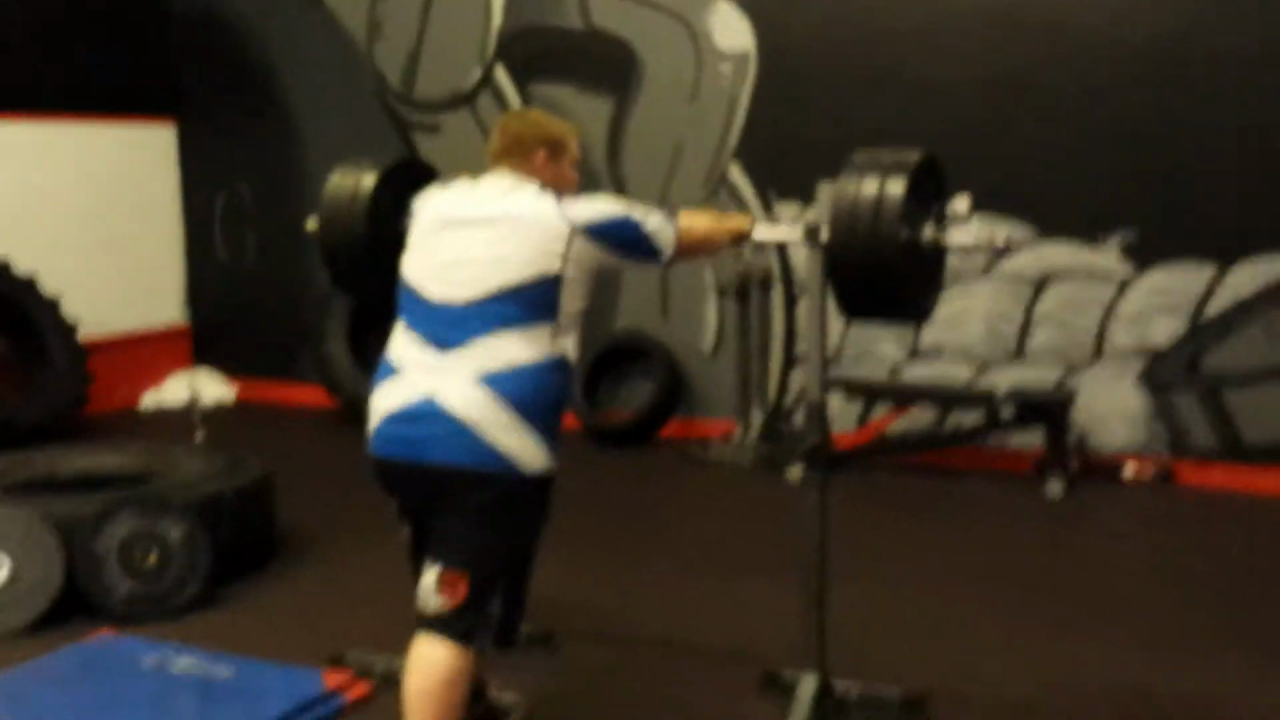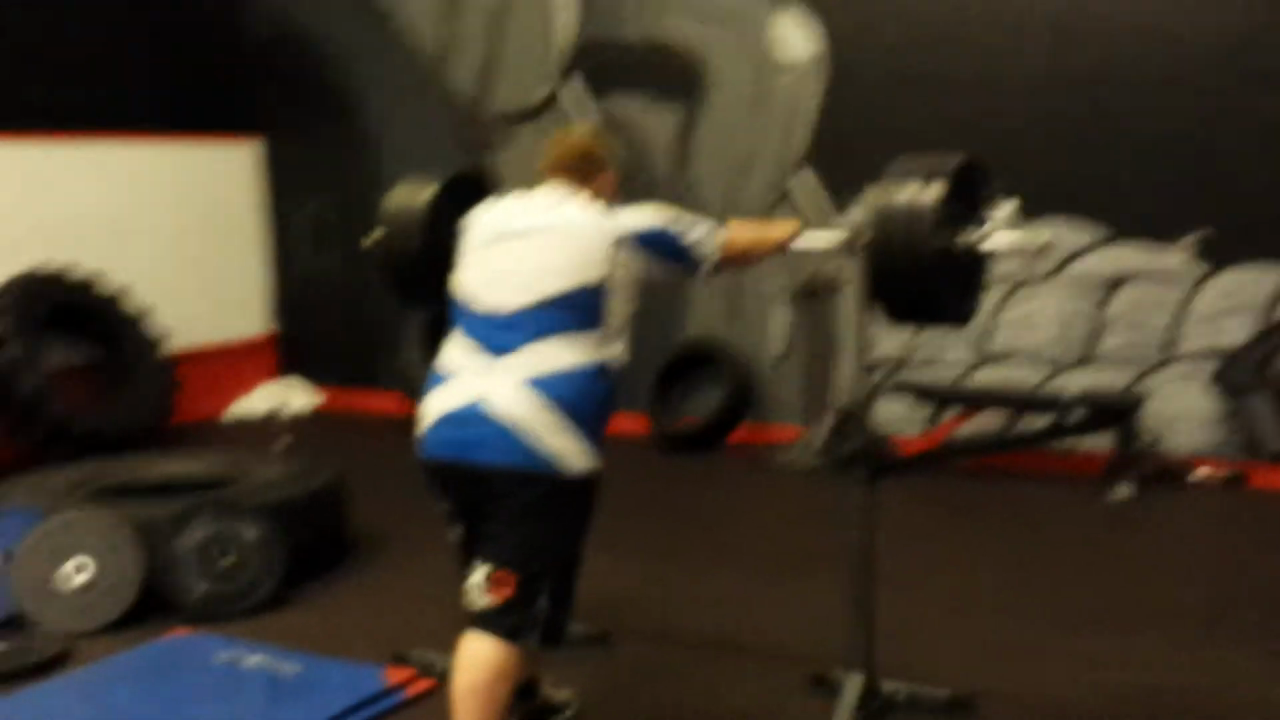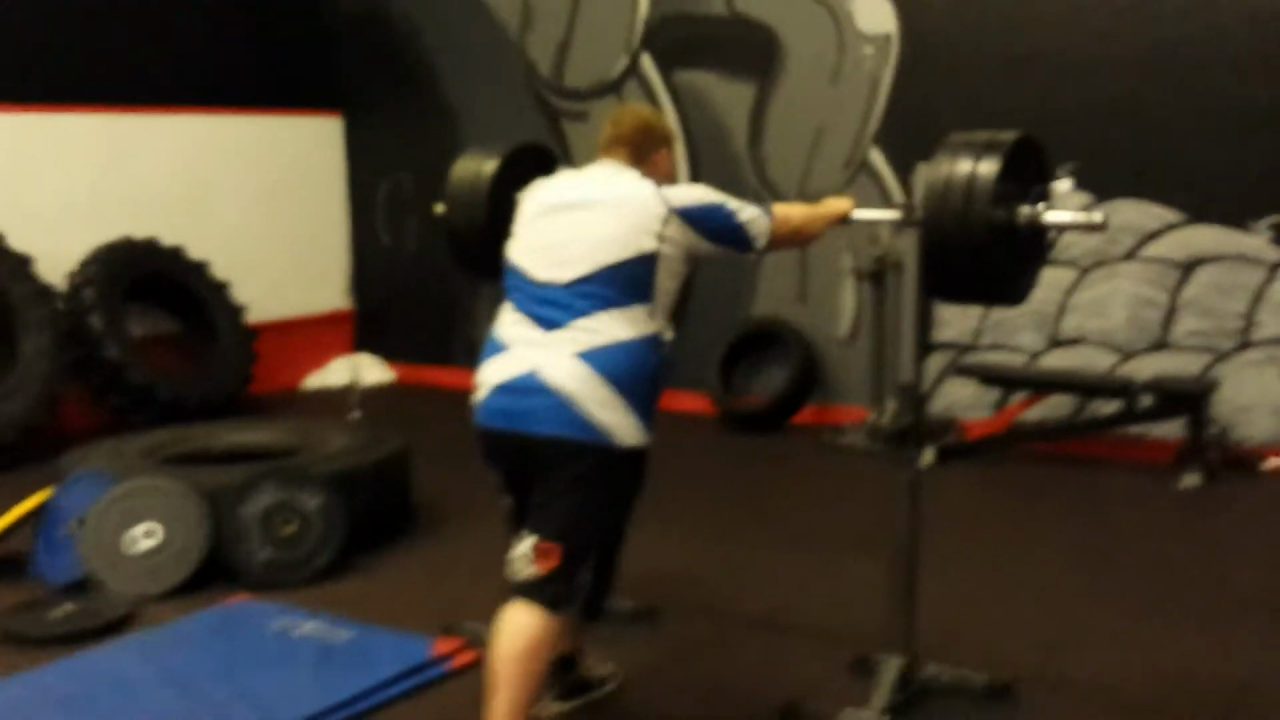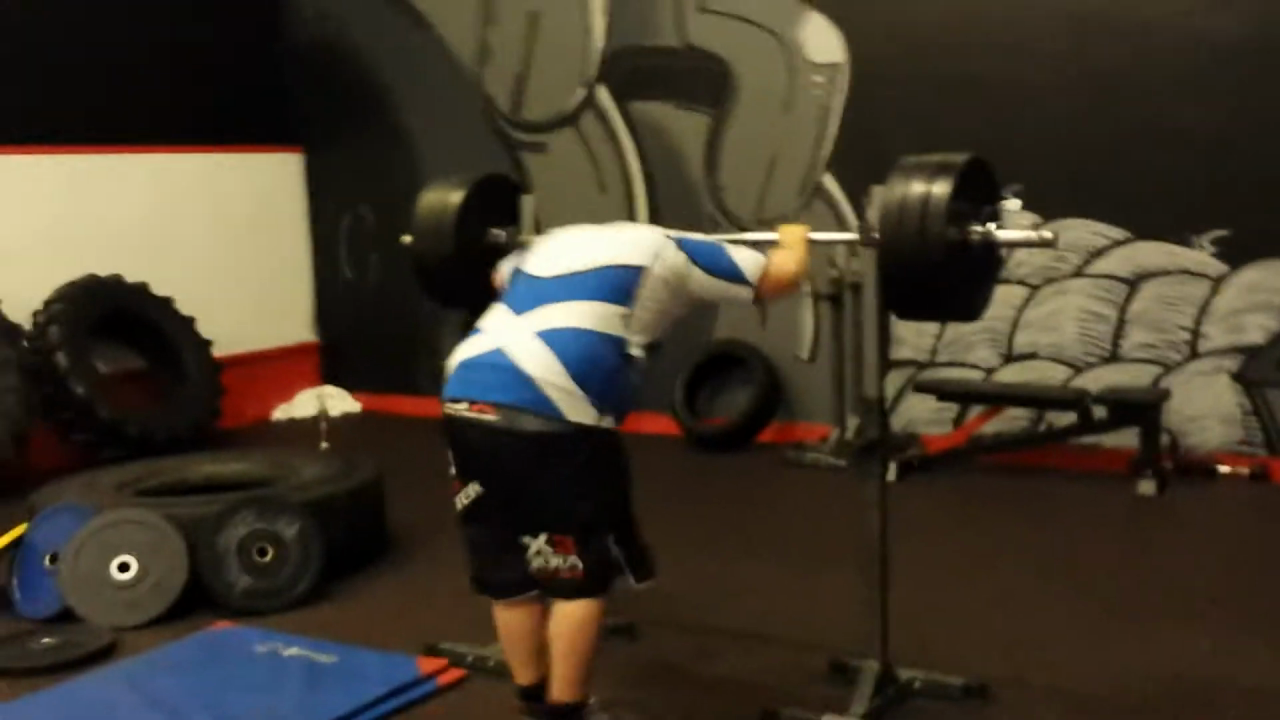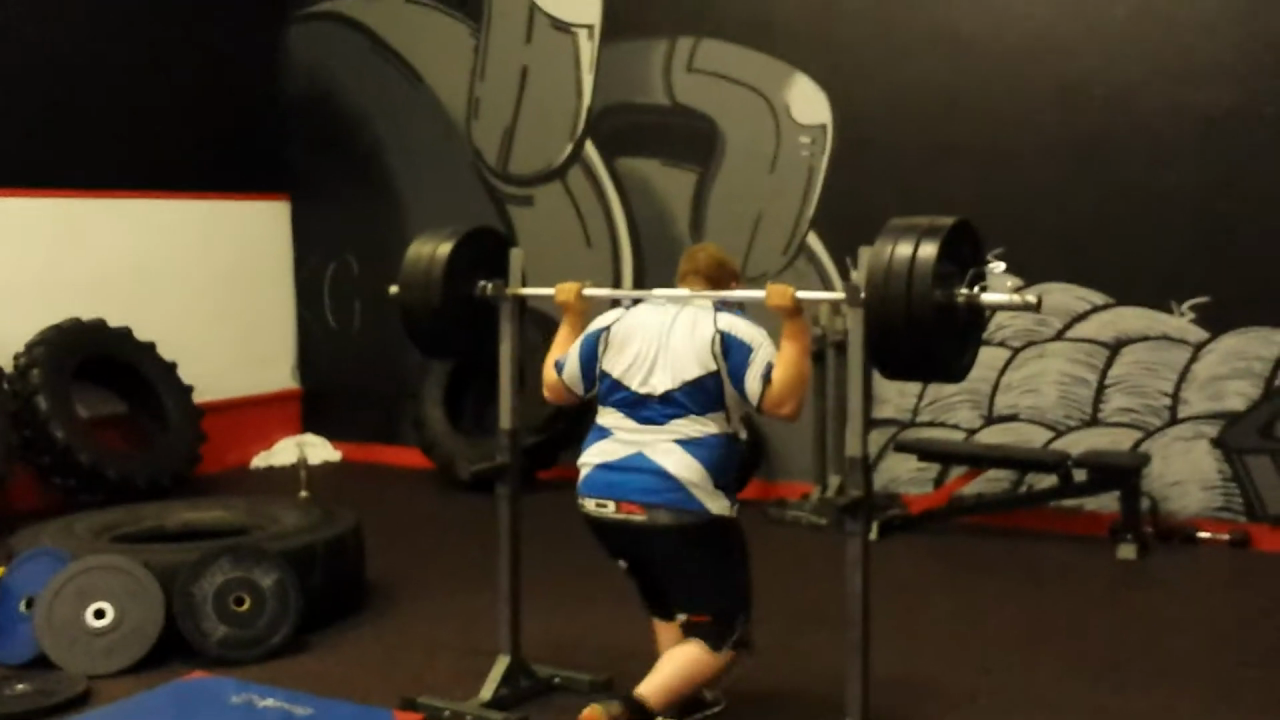
dt=0.7s
person 1, frame 1
left shoulder: (433, 204)
right shoulder: (572, 221)
right elbow: (685, 235)
right wrist: (733, 227)
left hip: (396, 429)
right hip: (484, 444)
left knee: (450, 588)
right knee: (449, 612)
person 1, frame 2
left shoulder: (484, 219)
right shoulder: (615, 230)
right elbow: (728, 245)
right wrist: (779, 233)
left hip: (446, 432)
right hip: (532, 444)
left knee: (505, 584)
right knee: (498, 609)
person 1, frame 3
left shoulder: (540, 194)
right shoulder: (668, 206)
right elbow: (779, 226)
right wrist: (831, 210)
left hip: (501, 404)
right hip: (584, 417)
left knee: (555, 550)
right knee: (542, 579)
person 1, frame 4
left shoulder: (563, 238)
right shoulder: (670, 250)
left elbow: (504, 280)
right elbow: (778, 277)
right wrist: (792, 243)
left hip: (465, 398)
right hip: (551, 410)
left knee: (508, 567)
right knee: (585, 565)
person 1, frame 5
left shoulder: (613, 322)
right shoulder: (730, 331)
left elbow: (554, 388)
right elbow: (784, 402)
left wrist: (571, 315)
right wrist: (793, 321)
left hip: (601, 495)
right hip: (681, 503)
left knee: (670, 600)
right knee: (719, 635)
